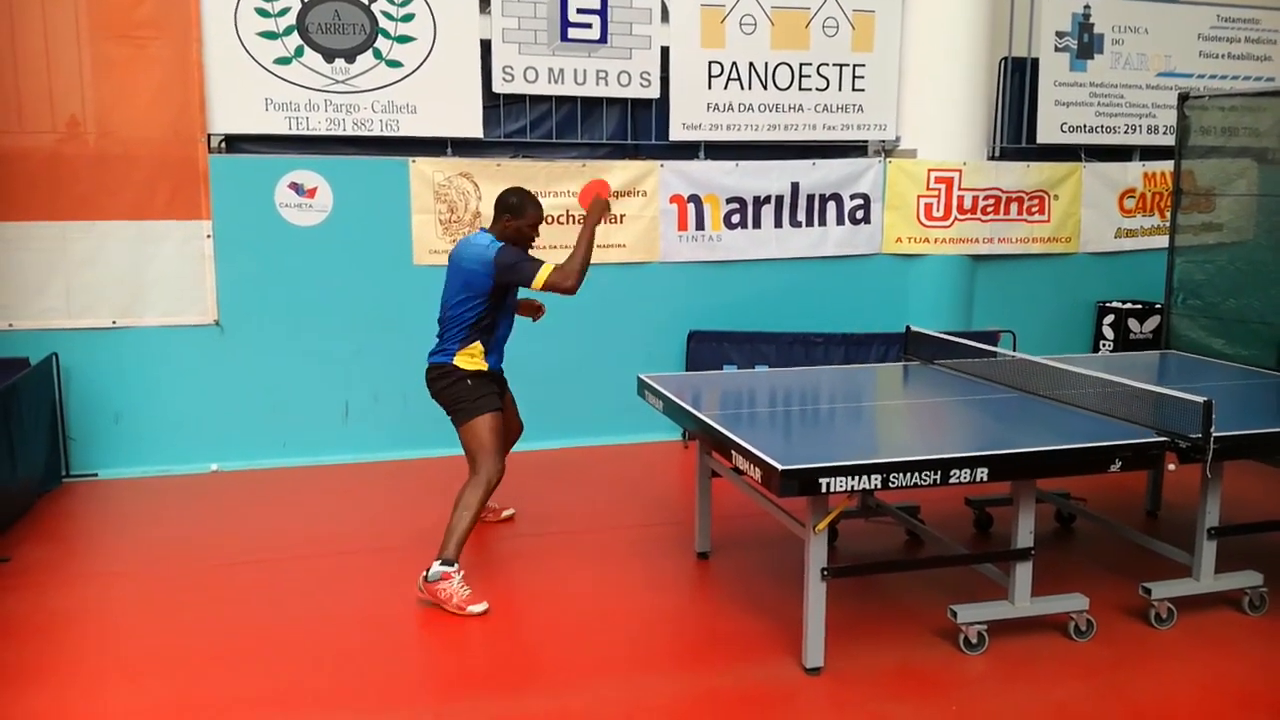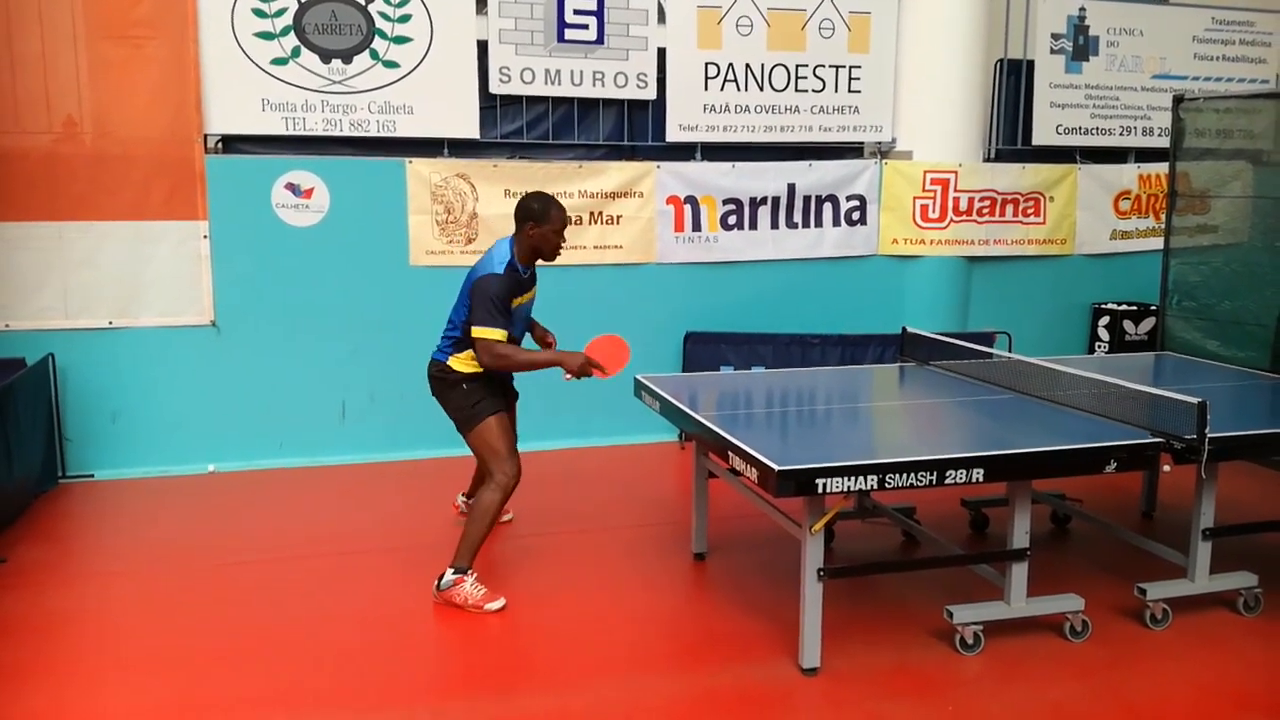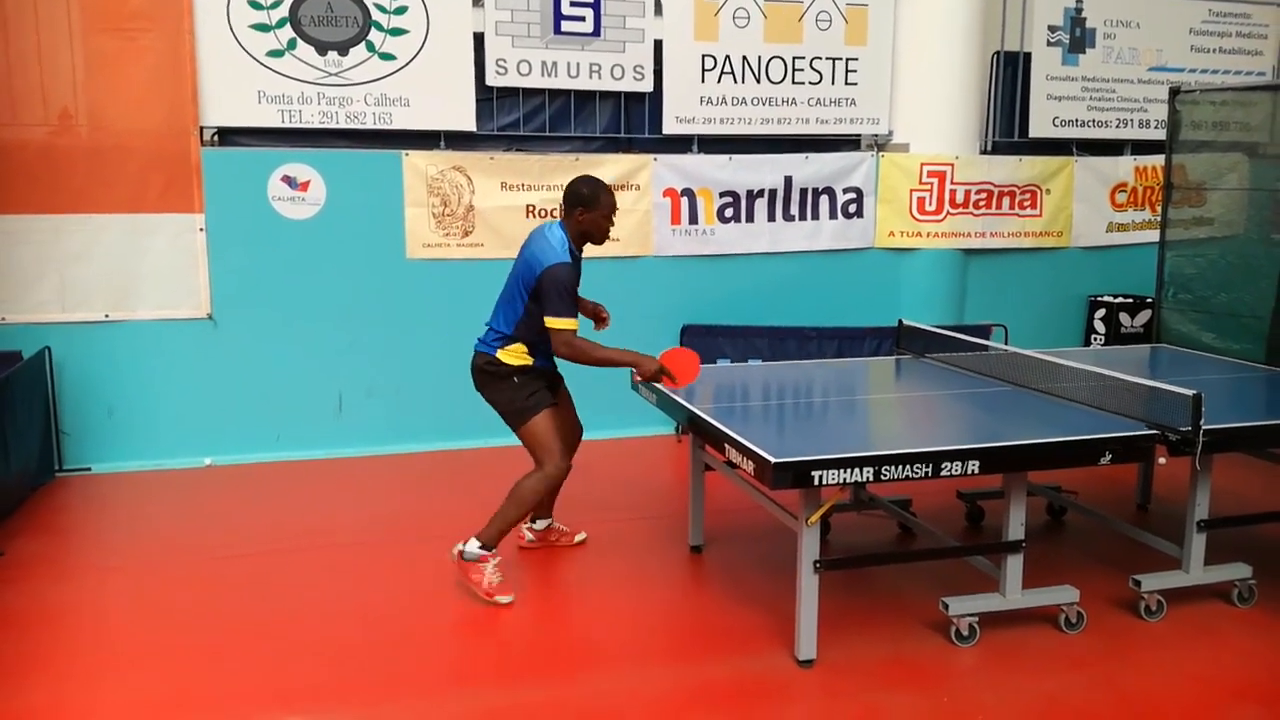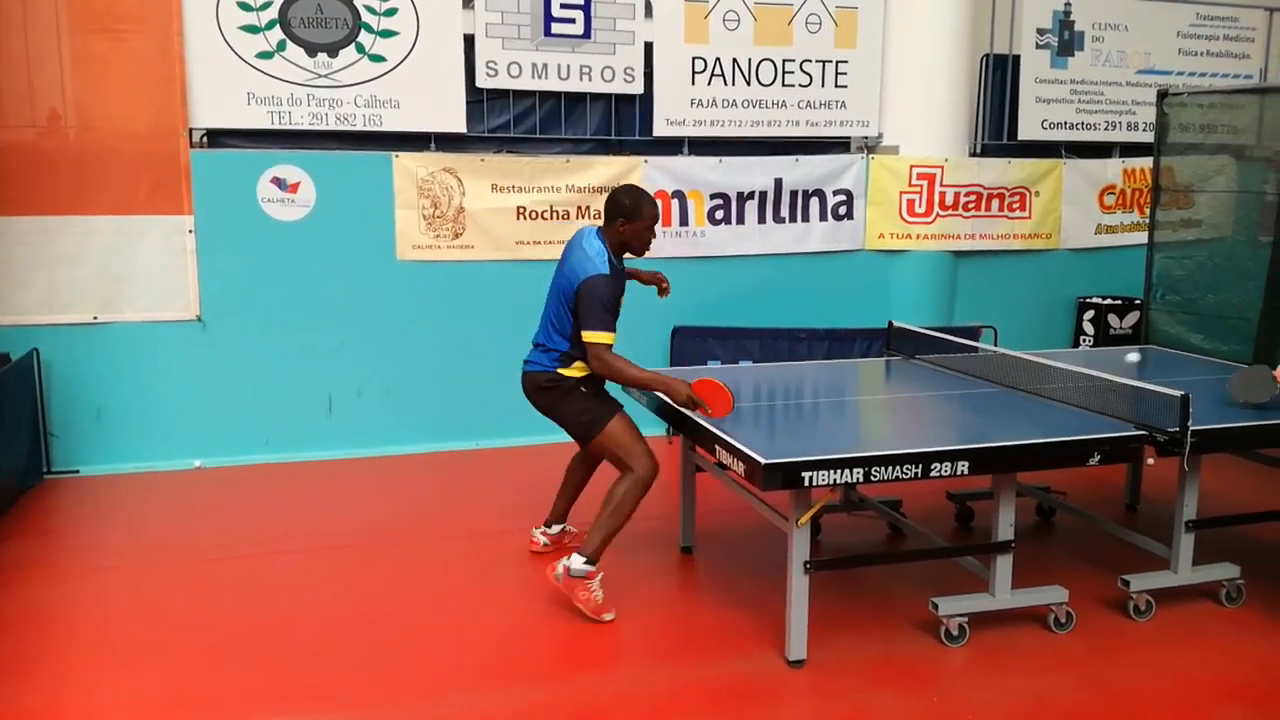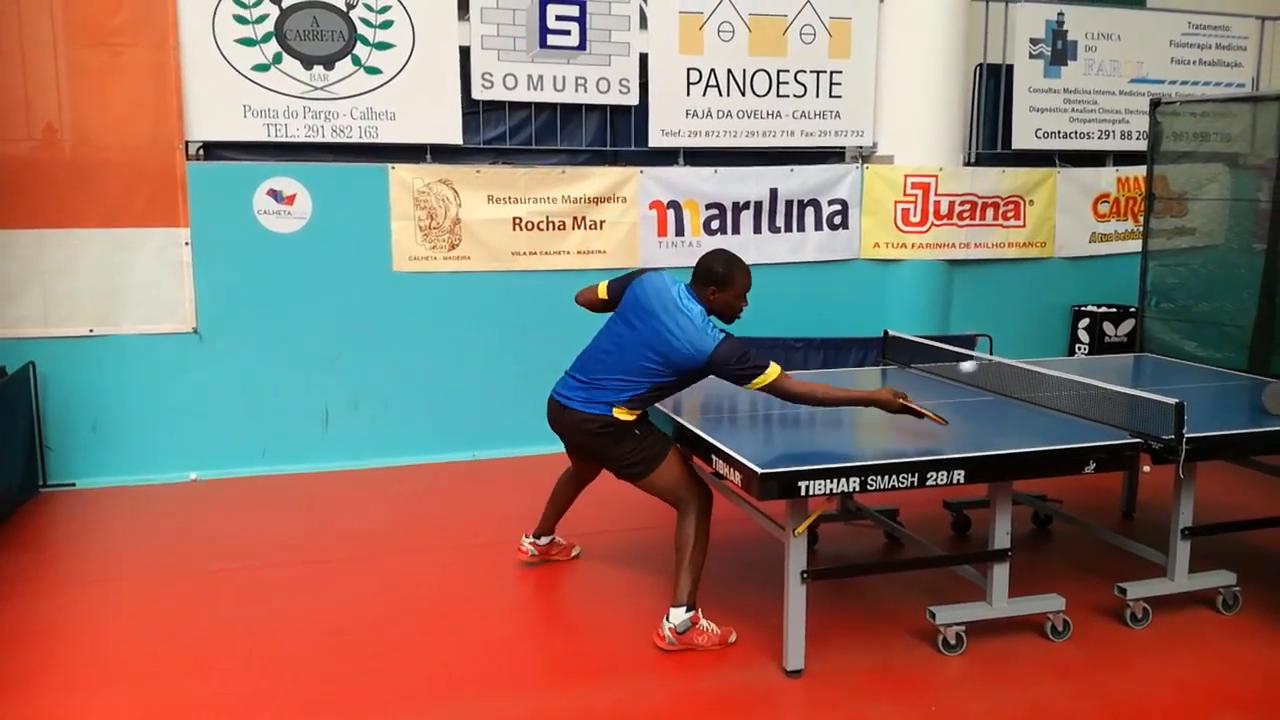
dt=0.4s
person 1, frame 1
left shoulder: (471, 246)
right shoulder: (501, 257)
right elbow: (569, 282)
left wrist: (518, 306)
right wrist: (591, 220)
left hip: (469, 367)
right hip: (461, 374)
left knee: (510, 429)
right knee: (487, 470)
left ankle: (476, 504)
right ankle: (442, 573)
person 1, frame 2
left shoulder: (522, 261)
right shoulder: (495, 278)
right elbow: (491, 353)
left wrist: (536, 329)
right wrist: (560, 358)
left hip: (486, 373)
right hip: (461, 375)
left knee: (500, 445)
right knee: (505, 473)
left ankle: (470, 501)
right ankle: (455, 579)
person 1, frame 3
left shoulder: (551, 233)
right shoulder: (560, 266)
right elbow: (566, 345)
left wrist: (582, 305)
right wrist: (635, 360)
left hip: (526, 359)
right hip: (506, 367)
left knee: (569, 436)
right knee: (554, 464)
left ankle: (540, 524)
right ankle: (478, 550)
person 1, frame 4
left shoulder: (589, 237)
right shoulder: (598, 280)
right elbow: (600, 359)
left wrist: (639, 275)
right wrist: (666, 384)
left hip: (552, 371)
right hip: (561, 380)
left knee: (599, 444)
right knee: (641, 468)
left ankle: (551, 530)
right ankle: (580, 567)
person 1, frame 5
left shoulder: (651, 281)
right shoulder: (712, 345)
left elbow: (585, 298)
right elbow: (791, 389)
right wrist: (873, 398)
left hip: (563, 405)
right hip: (604, 423)
left knee: (586, 467)
right knee: (694, 501)
left ankle: (539, 541)
right ankle: (680, 621)
